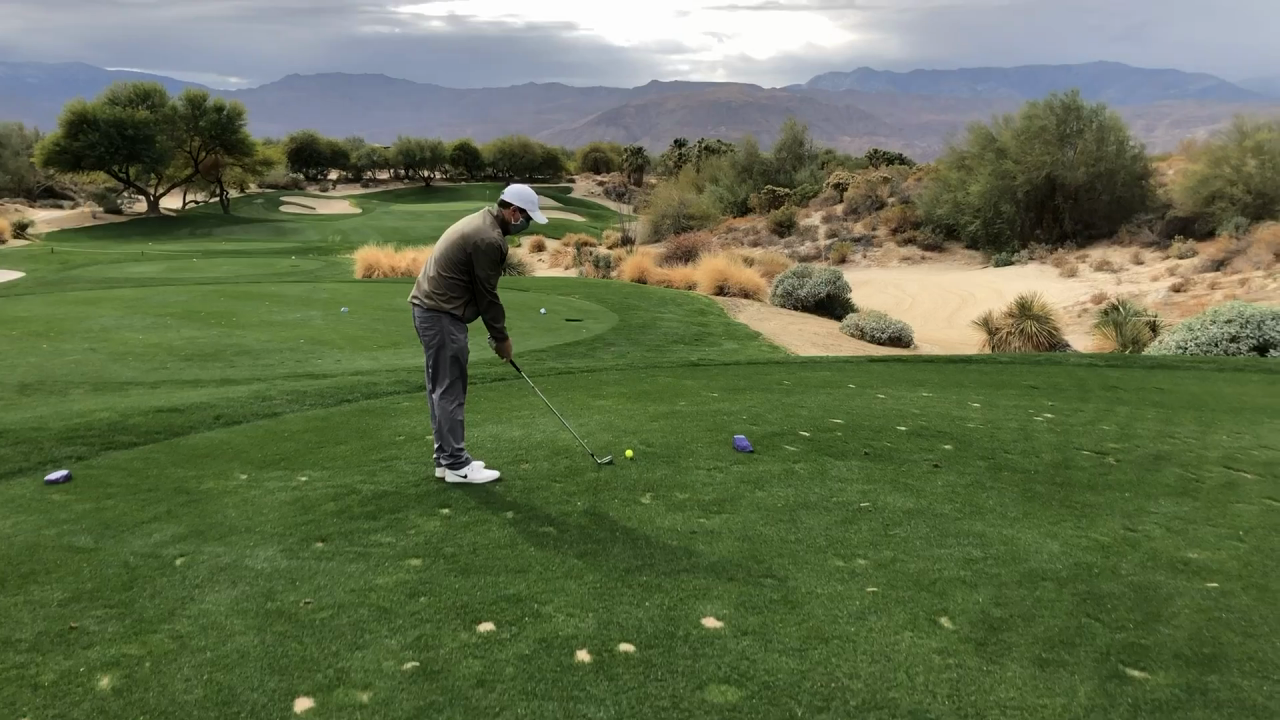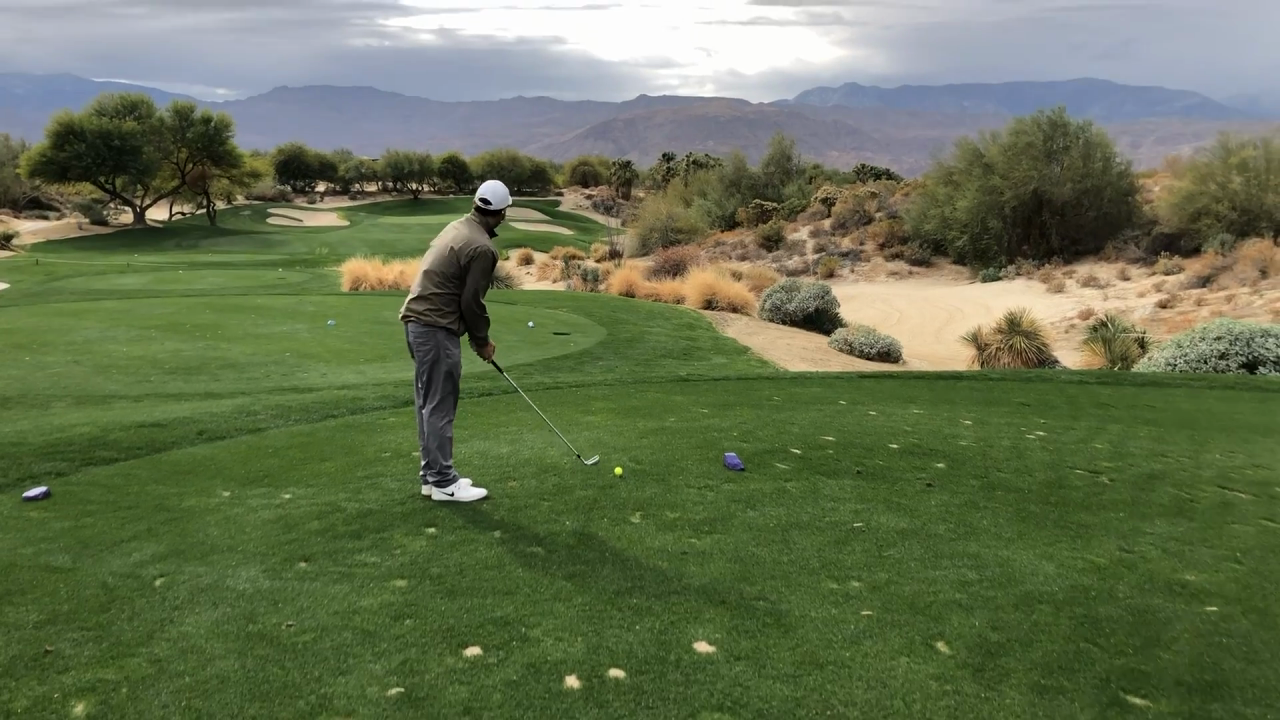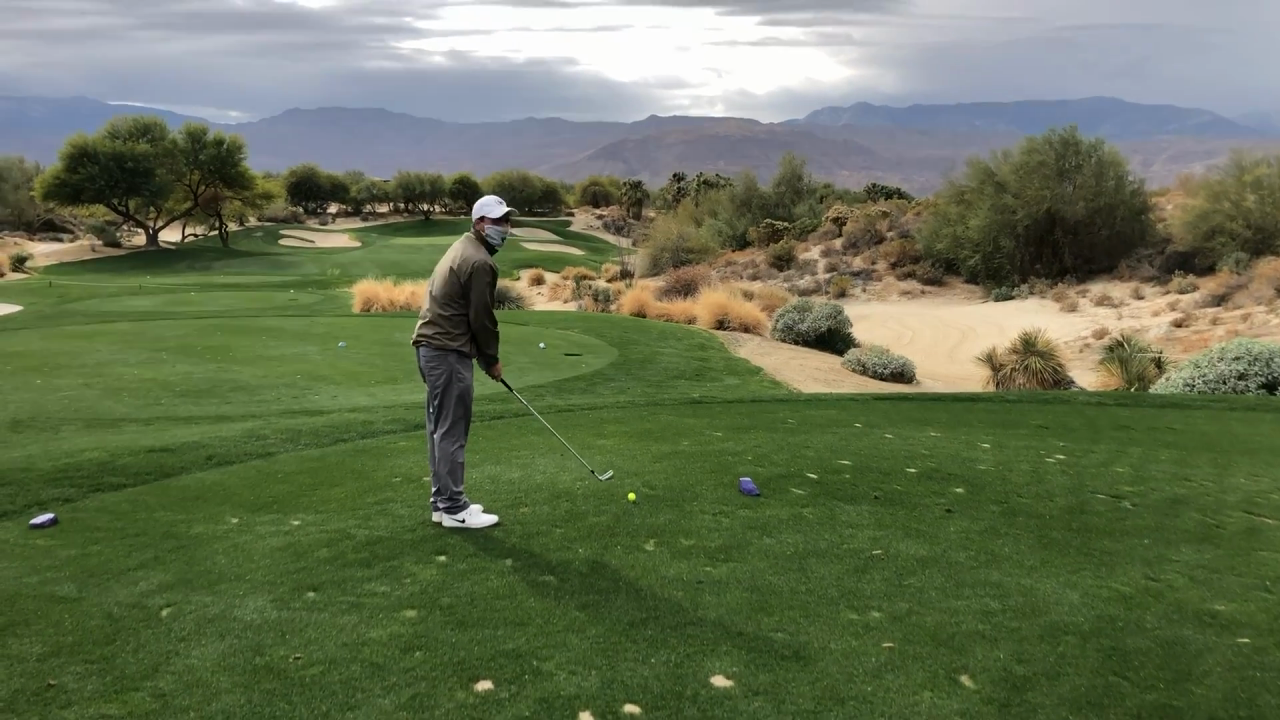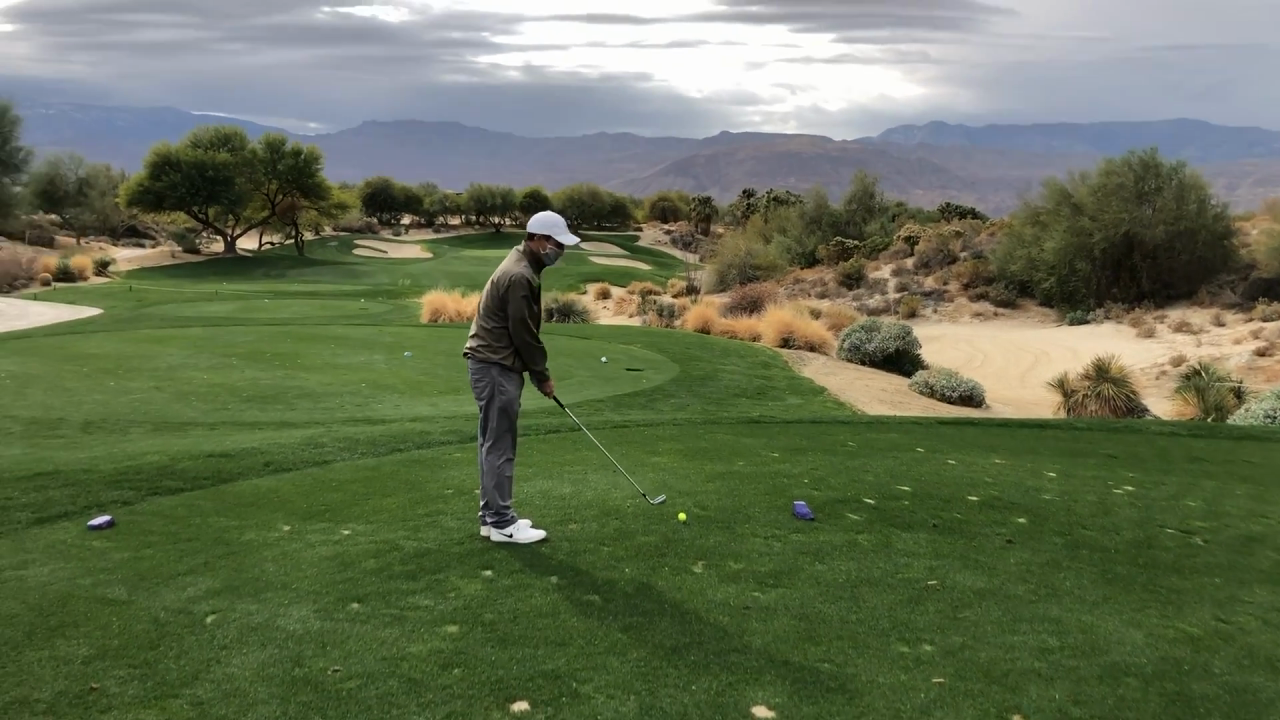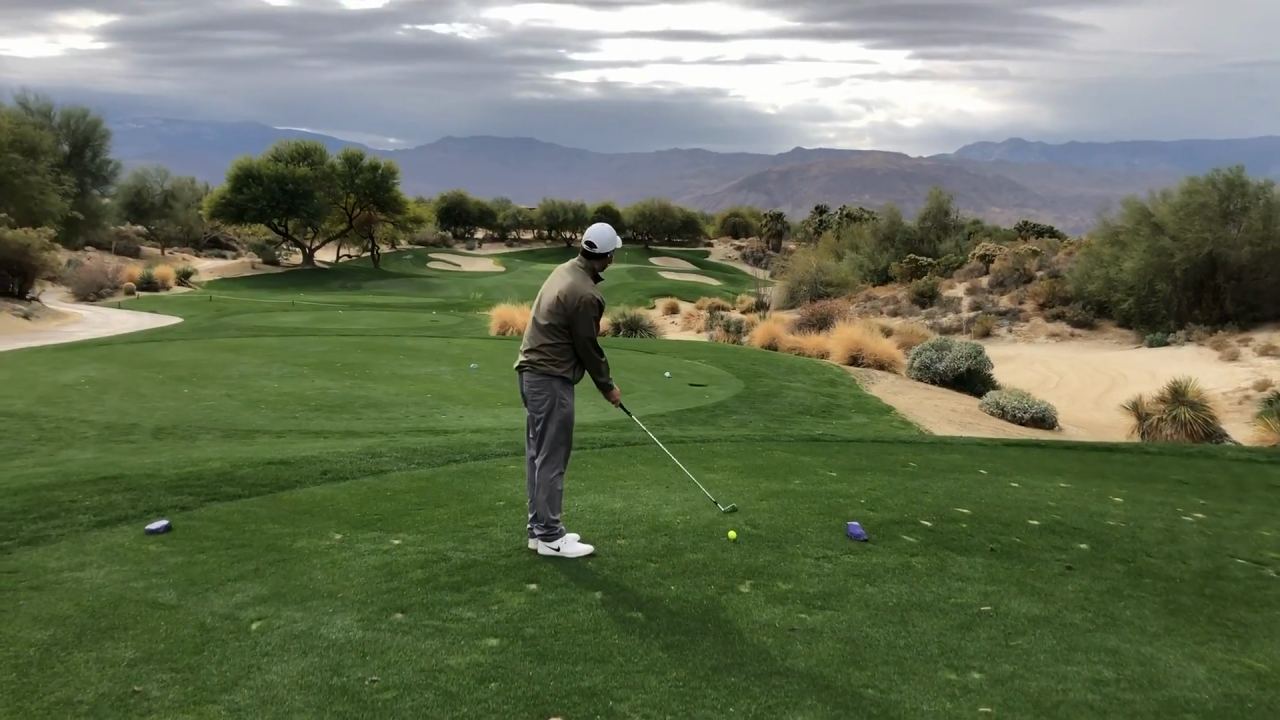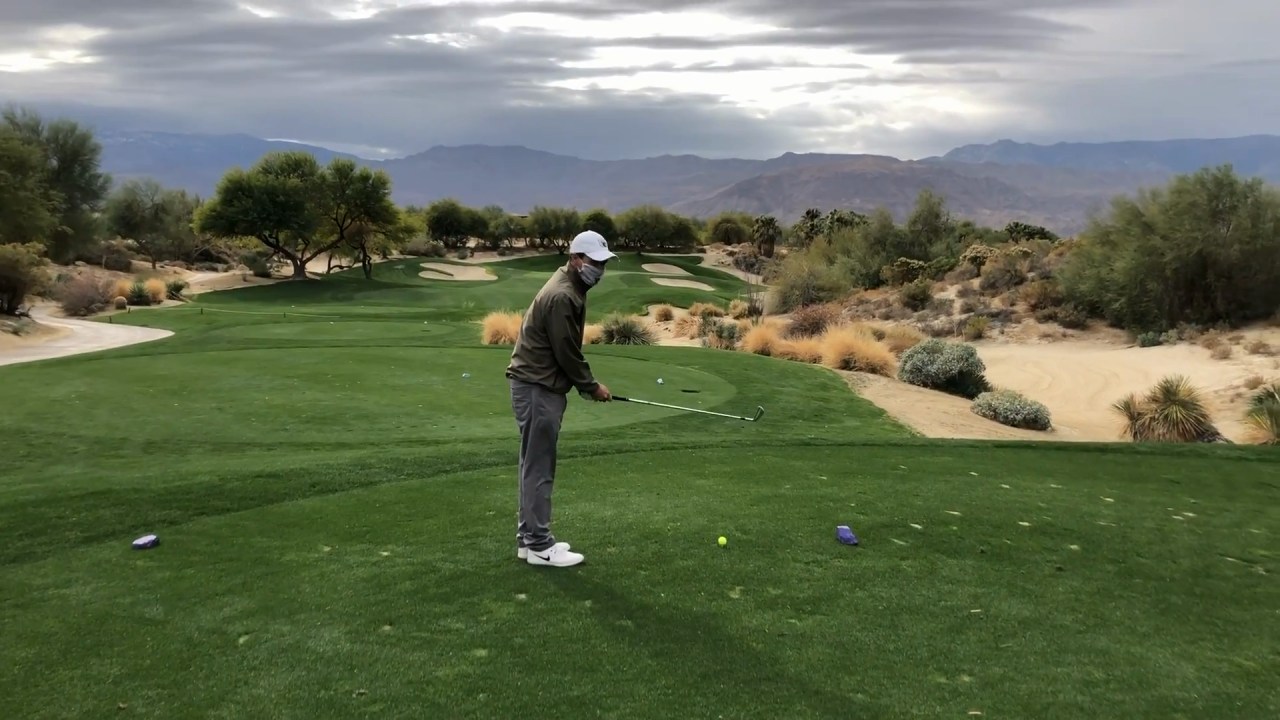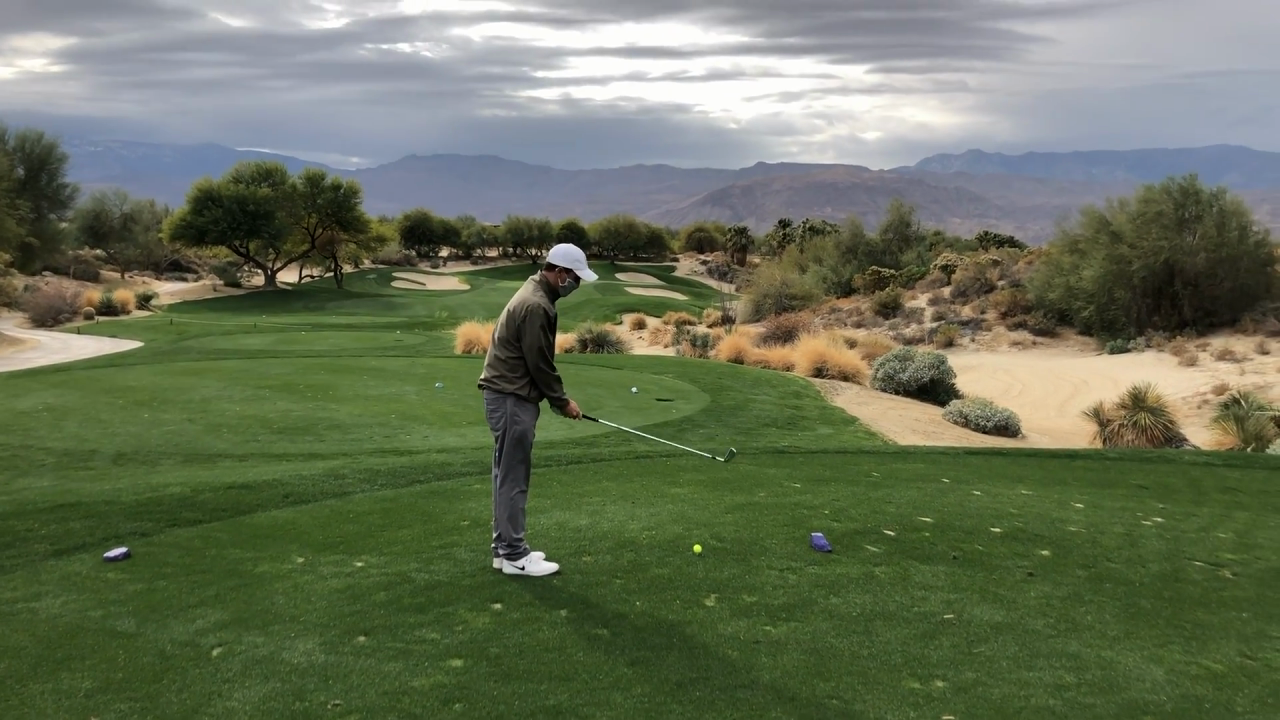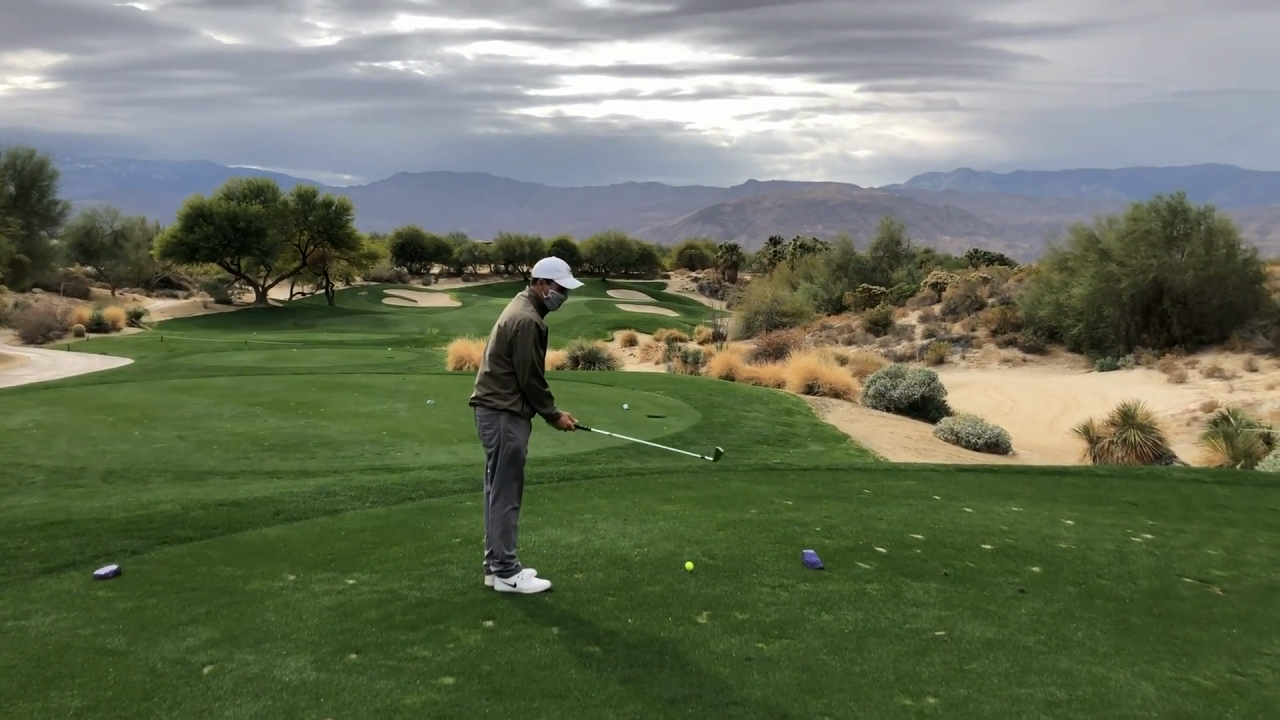
dt=0.5s
person 1, frame 1
left shoulder: (481, 221)
right shoulder: (489, 239)
right elbow: (486, 294)
left wrist: (497, 332)
right wrist: (501, 338)
left hip: (431, 308)
right hip: (442, 315)
left knee: (442, 388)
right knee: (450, 390)
left ankle: (446, 457)
right ankle: (456, 465)
person 1, frame 2
left shoulder: (457, 227)
right shoulder: (482, 248)
right elbow: (471, 302)
left wrist: (476, 337)
right wrist: (482, 341)
left hip: (419, 321)
right hip: (437, 329)
left knee: (429, 403)
right knee: (440, 406)
left ankle: (432, 474)
right ankle: (442, 482)
person 1, frame 3
left shoulder: (462, 248)
right shoulder: (480, 263)
right elbow: (481, 318)
left wrist: (484, 357)
right wrist: (491, 360)
left hip: (432, 346)
right hip: (448, 353)
left knee: (441, 428)
right knee: (452, 431)
left ankle: (444, 500)
right ankle: (453, 509)
person 1, frame 4
left shoulder: (520, 265)
right shoulder: (520, 276)
right elbow: (523, 333)
left wrist: (535, 372)
right wrist: (543, 375)
left hip: (492, 363)
right hip: (496, 367)
left knee: (493, 443)
right knee: (500, 445)
left ankle: (492, 514)
right ankle: (501, 523)
person 1, frame 5
left shoulder: (564, 272)
right shoulder: (587, 295)
right elbow: (588, 347)
right wrist: (607, 386)
left hip: (533, 373)
right hip: (551, 380)
left knee: (540, 455)
right knee: (552, 459)
left ankle: (540, 527)
right ankle: (549, 536)
person 1, frame 6
left shoulder: (568, 288)
right shoulder: (562, 296)
right elbow: (566, 352)
left wrist: (585, 384)
right wrist: (592, 385)
left hip: (541, 386)
right hip: (538, 388)
left knee: (535, 465)
right knee: (539, 467)
left ankle: (530, 537)
right ankle: (539, 546)
person 1, frame 7
left shoulder: (535, 293)
right shoulder: (536, 305)
right elbow: (539, 363)
left wrist: (556, 398)
right wrist: (561, 401)
left hip: (509, 394)
right hip: (511, 398)
left knee: (508, 474)
right knee: (514, 476)
left ankle: (505, 546)
right ankle: (514, 555)
person 1, frame 8
left shoulder: (521, 309)
right shoulder: (528, 320)
right elbow: (530, 379)
left wrist: (549, 411)
right wrist: (554, 415)
left hip: (500, 410)
right hip: (504, 414)
left knee: (499, 490)
right knee: (506, 493)
left ankle: (497, 563)
right ankle: (506, 572)
